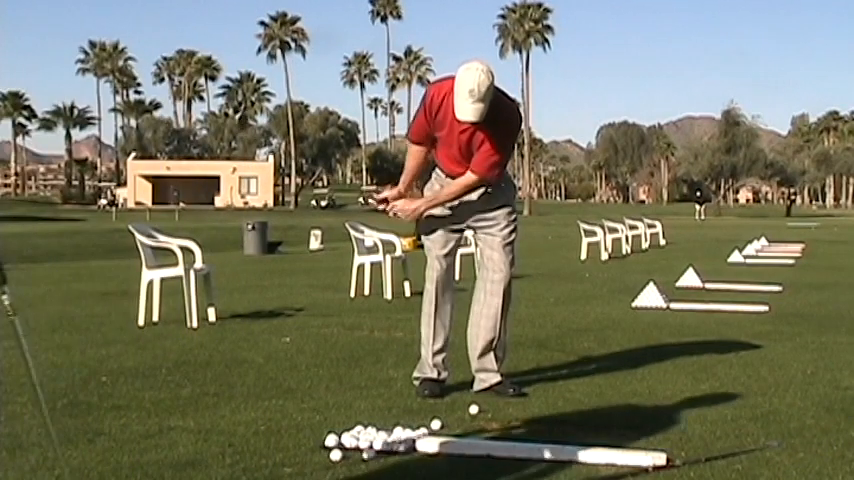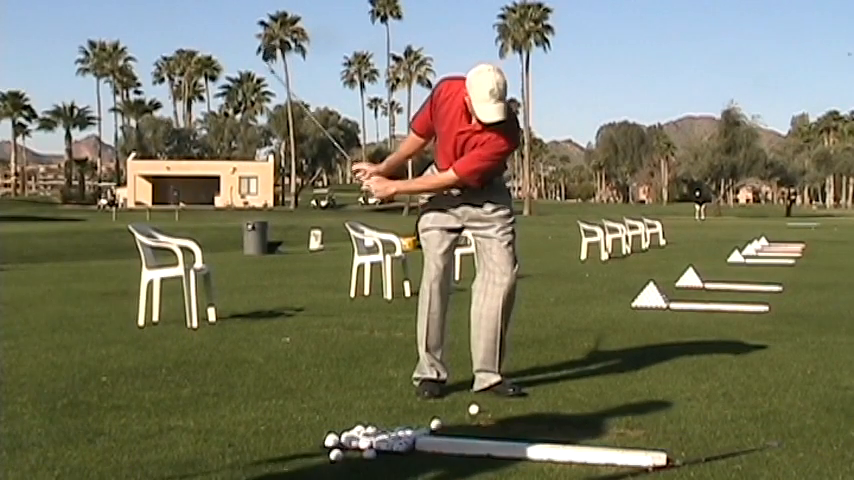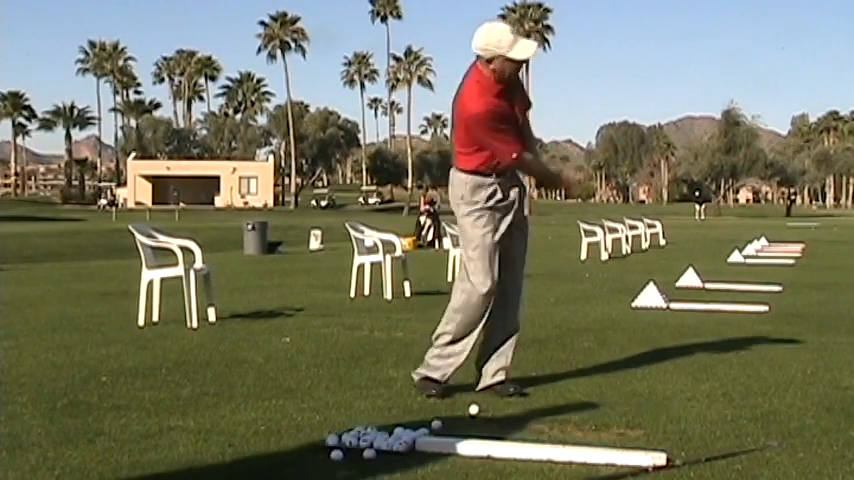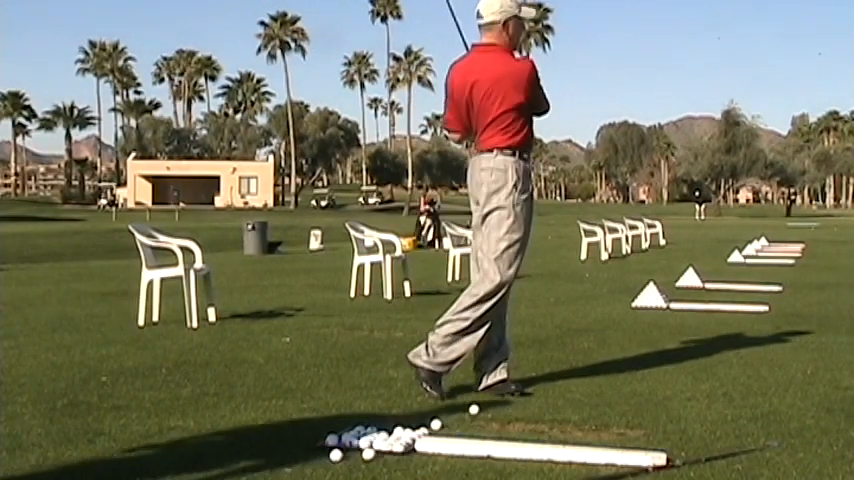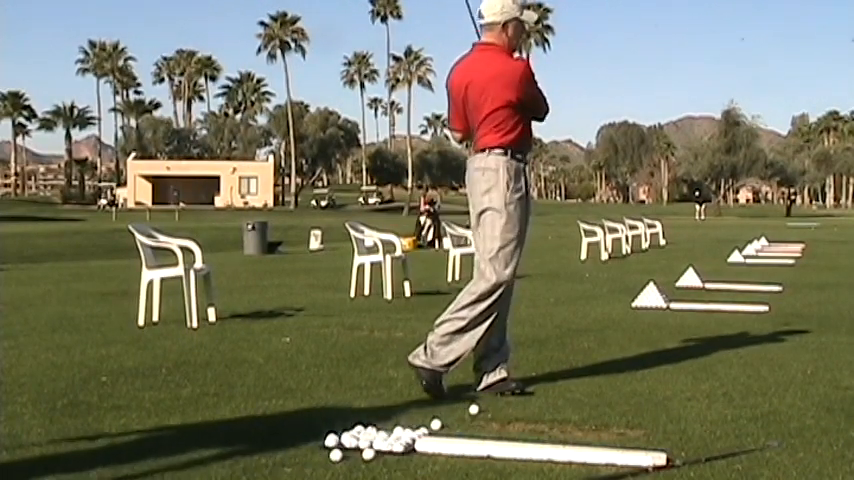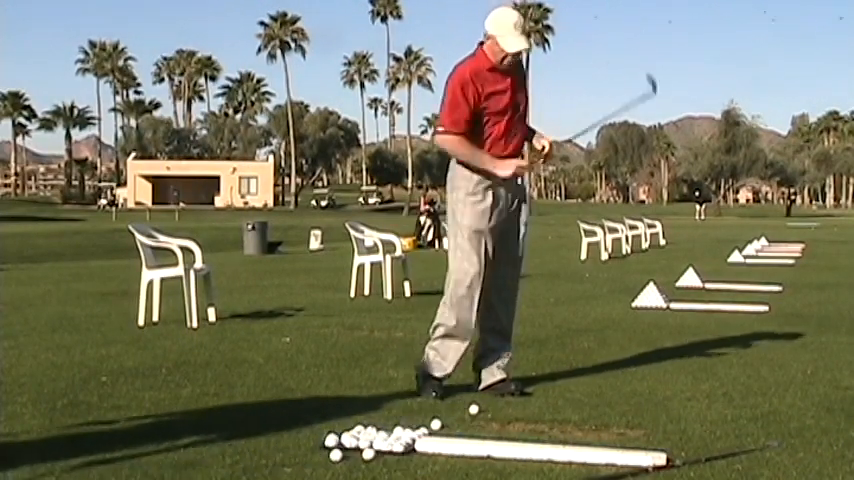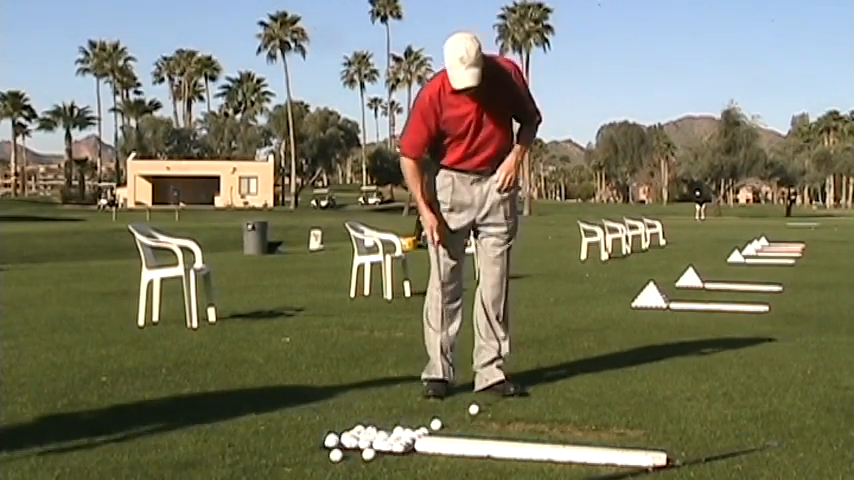
dt=0.5s
person 1, frame 1
left shoulder: (507, 116)
right shoulder: (436, 94)
left elbow: (475, 177)
right elbow: (419, 145)
left wrist: (421, 205)
right wrist: (402, 190)
left hip: (492, 193)
right hip: (443, 183)
left knee: (497, 274)
right knee: (438, 272)
left ankle: (487, 371)
right ankle: (430, 370)
person 1, frame 2
left shoulder: (505, 133)
right shoulder: (445, 91)
left elbow: (454, 178)
right elbow: (420, 134)
left wrist: (395, 188)
right wrist: (384, 168)
left hip: (486, 198)
right hip: (441, 193)
left knee: (501, 276)
right knee: (435, 274)
left ankle: (488, 372)
right ankle: (429, 370)
person 1, frame 3
left shoulder: (502, 78)
right shoulder: (479, 105)
left elbow: (519, 121)
right elbow: (520, 158)
left wrist: (531, 149)
right wrist: (553, 178)
left hip: (504, 182)
right hip: (477, 189)
left knee: (508, 281)
right knee: (479, 282)
left ankle: (493, 372)
right ankle: (434, 368)
person 1, frame 4
left shoulder: (458, 71)
right shoulder: (522, 69)
left elbow: (456, 133)
right elbow: (541, 108)
left hip: (481, 166)
right hip: (508, 170)
left knee: (489, 273)
right knee: (496, 275)
left ankle: (491, 371)
right ankle: (433, 355)
person 1, frame 5
left shoulder: (460, 70)
right shoulder: (515, 69)
left elbow: (459, 133)
right elbow: (540, 111)
left hip: (483, 165)
right hip: (503, 170)
left knee: (498, 273)
right knee: (495, 274)
left ankle: (491, 369)
right ankle: (433, 356)
person 1, frame 6
left shoulder: (515, 69)
right shoulder: (467, 75)
right elbow: (446, 138)
left wrist: (534, 135)
right wrist: (496, 163)
left hip: (510, 180)
right hip: (475, 179)
left knee: (504, 278)
right knee: (467, 274)
left ankle: (492, 368)
right ankle: (435, 363)
person 1, frame 7
left shoulder: (509, 74)
right shoulder: (432, 95)
left elbow: (530, 120)
right elbow: (410, 157)
left wrist: (516, 158)
right wrist: (426, 212)
left hip: (495, 183)
right hip: (450, 185)
left knee: (494, 277)
right knee: (444, 278)
left ankle: (491, 370)
right ankle: (438, 370)
